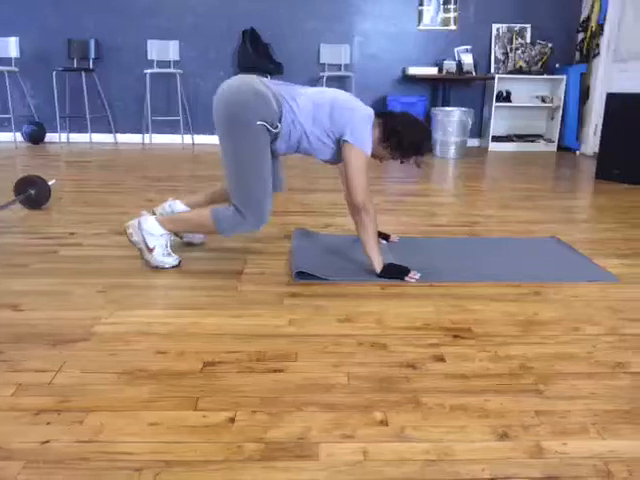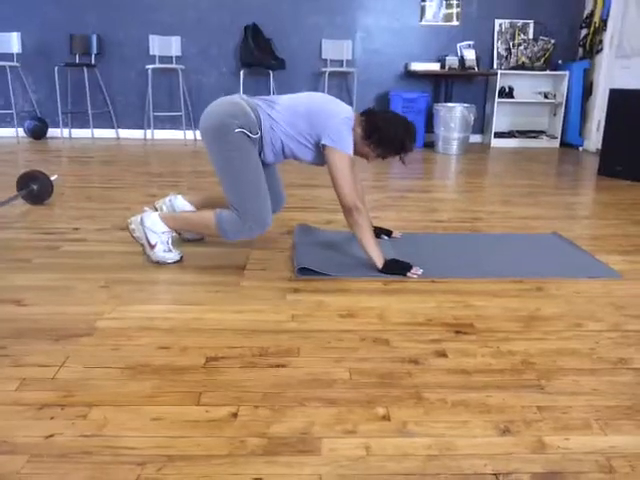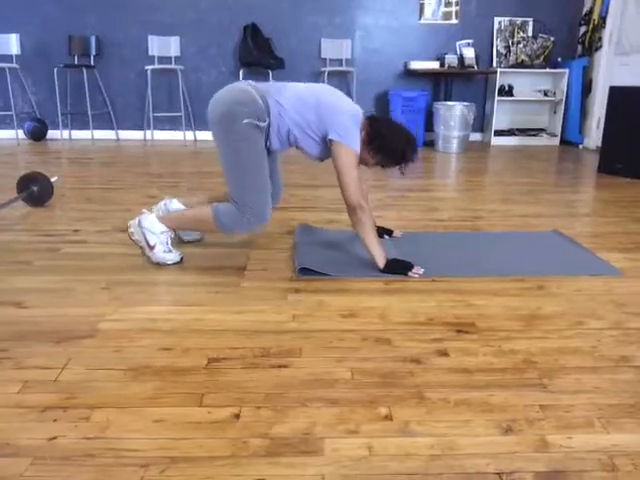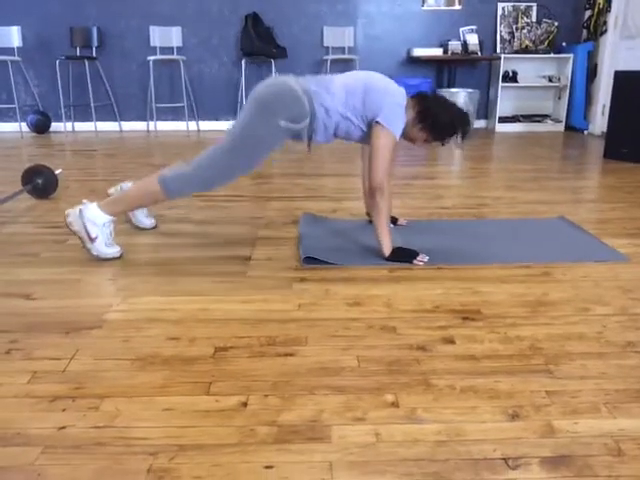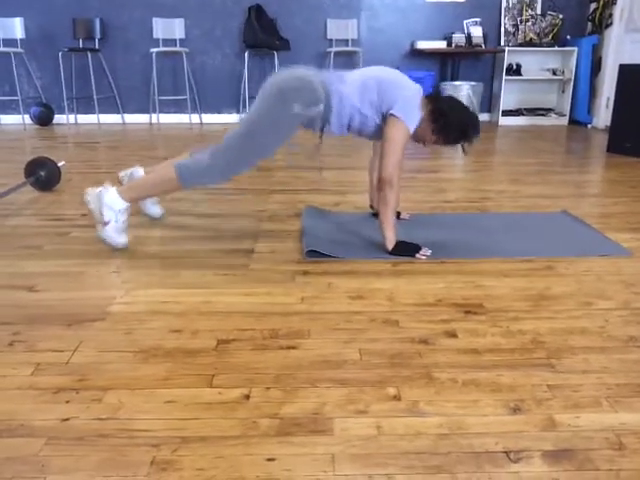
dt=0.4s
person 1, frame 1
left shoulder: (355, 122)
right shoulder: (361, 129)
left elbow: (353, 194)
right elbow: (361, 204)
left wrist: (369, 232)
right wrist: (380, 267)
left hip: (244, 97)
right hip: (247, 108)
left knee: (268, 187)
right knee: (252, 215)
left ankle: (181, 207)
right ankle: (155, 226)
person 1, frame 2
left shoulder: (347, 122)
right shoulder: (340, 129)
left elbow: (351, 184)
right elbow: (351, 204)
left wrist: (368, 228)
right wrist: (382, 262)
left hip: (236, 123)
right hip: (230, 126)
left knee: (272, 204)
right knee: (254, 222)
left ankle: (181, 204)
right ankle: (156, 222)
person 1, frame 3
left shoulder: (356, 123)
right shoulder: (348, 131)
left elbow: (356, 198)
right elbow: (355, 204)
left wrist: (370, 228)
right wrist: (383, 262)
left hip: (244, 108)
right hip: (238, 112)
left knee: (268, 197)
right knee: (254, 216)
left ankle: (178, 207)
right ankle: (152, 227)
person 1, frame 4
left shoulder: (389, 98)
right shoulder: (395, 110)
left elbow: (370, 172)
right elbow: (379, 185)
left wrist: (377, 215)
right wrist: (389, 249)
left hip: (284, 99)
right hip: (283, 107)
left knee: (213, 170)
right knee: (204, 175)
left ankle: (132, 190)
right ankle: (95, 213)
person 1, frame 5
left shoulder: (398, 101)
right shoulder: (408, 109)
left elbow: (377, 165)
right elbow: (388, 179)
left wrist: (381, 211)
right wrist: (392, 242)
left hip: (294, 89)
right hip: (297, 97)
left knee: (224, 157)
right knee: (218, 166)
left ankle: (140, 178)
right ankle: (112, 200)
